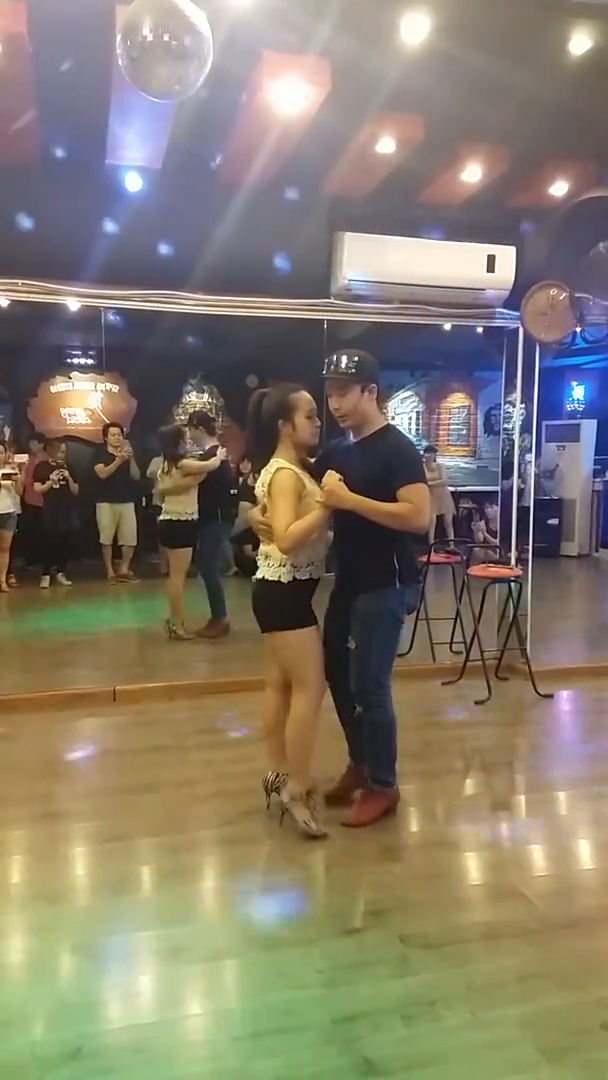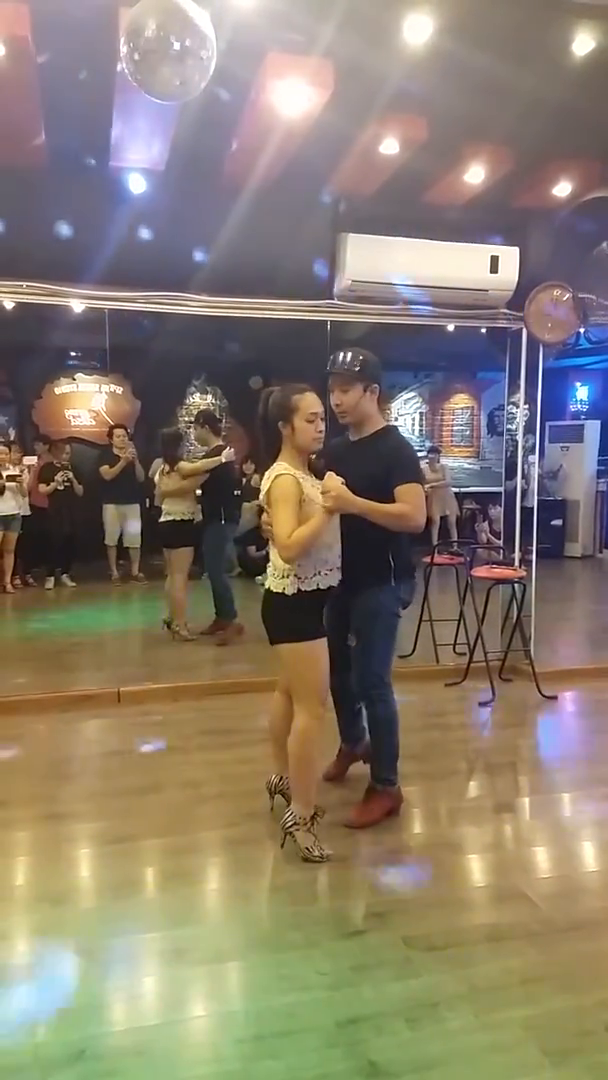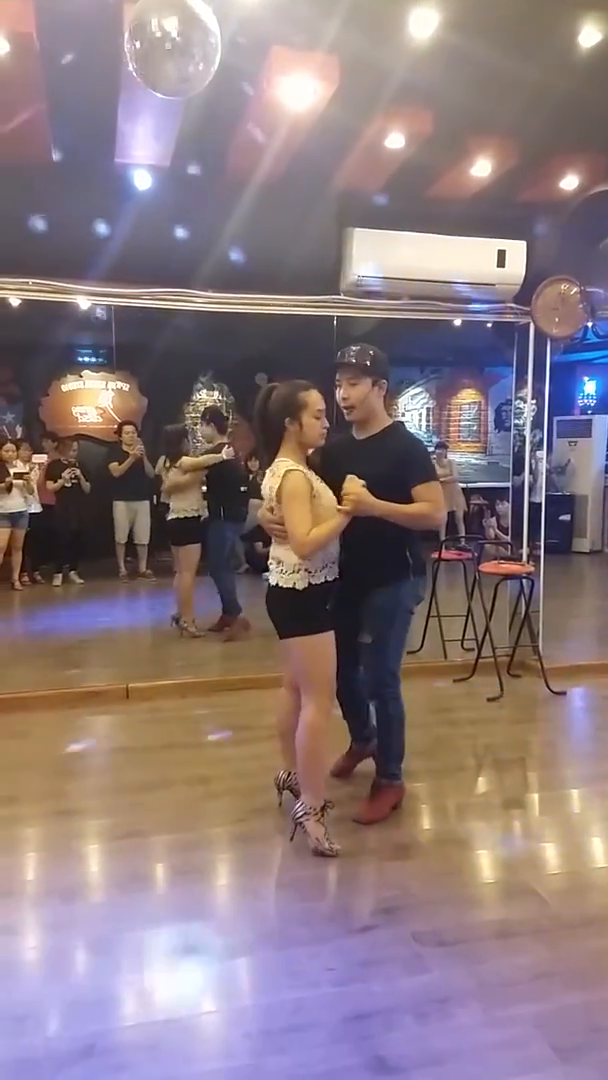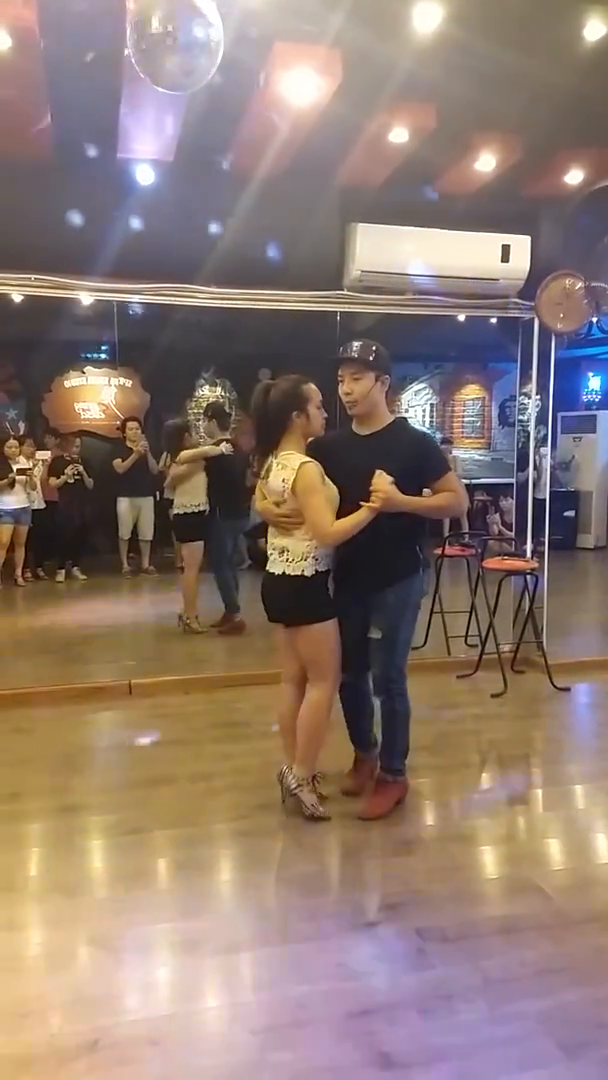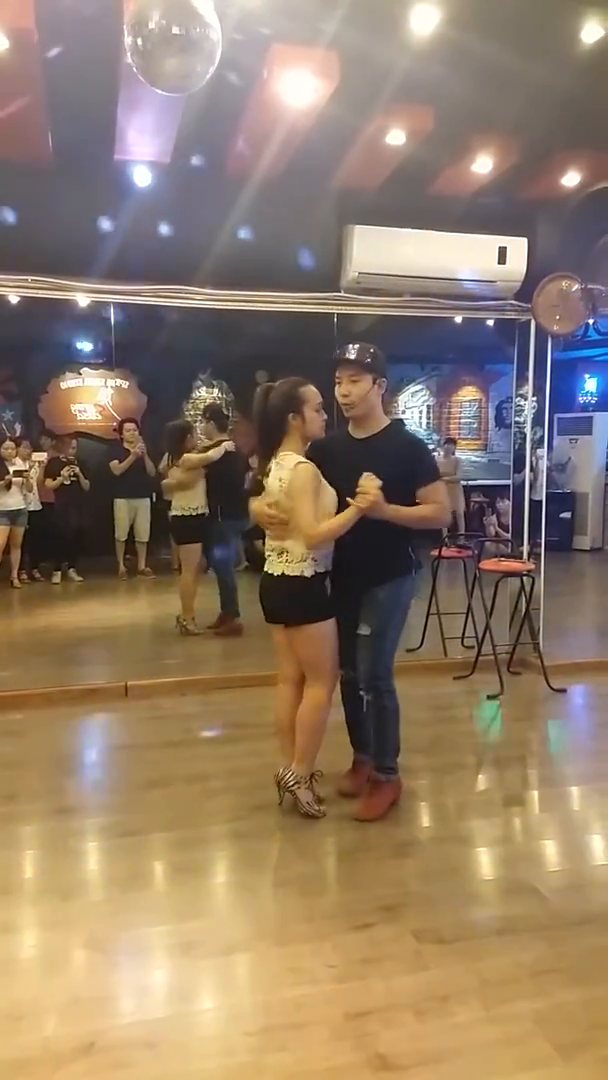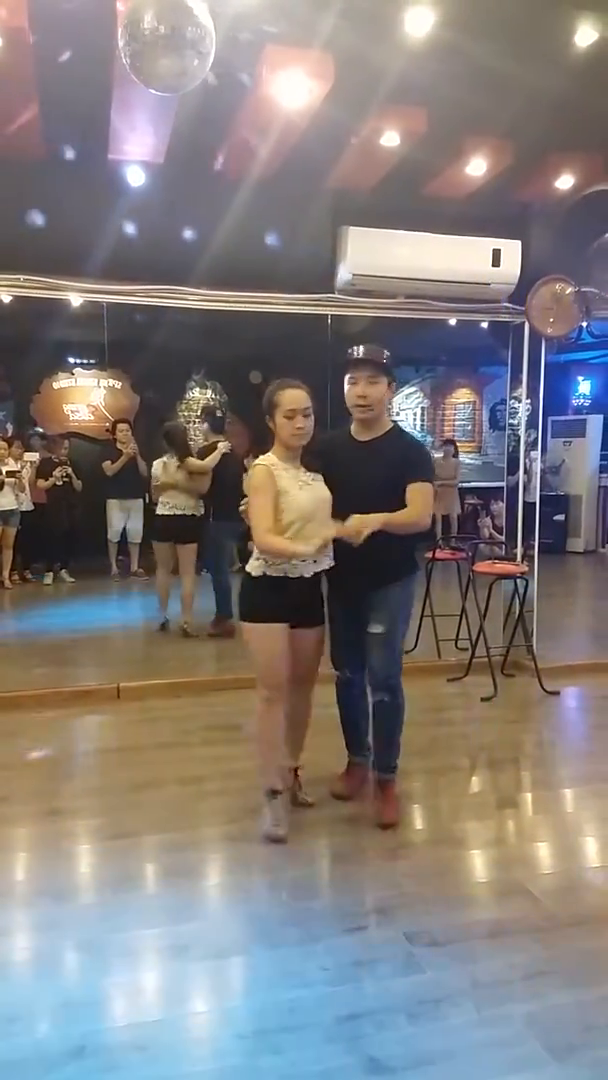
dt=0.3s
person 1, frame 1
left shoulder: (397, 450)
right shoulder: (337, 451)
left elbow: (418, 519)
left wrist: (349, 500)
right wrist: (263, 514)
left hip: (385, 584)
right hip: (348, 580)
left knee: (368, 685)
right knee: (337, 673)
left ankle: (381, 787)
right ankle: (360, 762)
person 1, frame 2
left shoulder: (395, 450)
right shoulder: (335, 451)
left elbow: (415, 518)
left wrist: (353, 503)
left hip: (382, 581)
right hip: (344, 577)
left knee: (371, 680)
right knee: (336, 667)
left ankle: (386, 786)
right ankle: (353, 742)
person 1, frame 3
left shoulder: (405, 447)
right shoulder: (336, 450)
left elbow: (434, 514)
left wrist: (374, 506)
right wrist: (270, 515)
left hip: (393, 581)
right hip: (349, 577)
left knee: (380, 679)
right knee: (341, 666)
left ankle: (390, 780)
right ankle: (363, 740)
person 1, frame 4
left shoulder: (413, 443)
right shoulder: (330, 446)
left elbow: (457, 501)
left wrist: (401, 502)
right wrist: (267, 507)
left hip: (397, 579)
right hip: (348, 576)
left knee: (388, 677)
right knee: (348, 672)
left ankle: (393, 775)
right ankle: (365, 754)
person 1, frame 5
left shoulder: (408, 447)
right shoulder: (328, 448)
left elbow: (440, 513)
left wrist: (385, 509)
right wrist: (264, 507)
left hip: (389, 578)
right hip: (344, 575)
left knee: (375, 674)
right knee: (350, 671)
left ankle: (387, 774)
right ankle: (363, 757)
person 1, frame 6
left shoulder: (409, 450)
right shoulder: (331, 448)
left elbow: (421, 516)
left wrist: (377, 520)
left hip: (391, 580)
right hip: (345, 577)
left knee: (382, 676)
right knee: (347, 673)
left ankle: (386, 778)
right ankle: (358, 760)
person 2, frame 1
left shoulder: (290, 468)
right shoulder: (284, 474)
right elbow: (286, 539)
right wrist: (325, 505)
left hip: (281, 589)
right hip: (285, 591)
left knee: (281, 685)
right knee: (308, 690)
left ankle: (277, 773)
right ankle: (296, 792)
person 2, frame 2
left shoulder: (304, 471)
right shoulder: (284, 480)
right elbow: (288, 548)
right wrist: (328, 510)
left hip: (300, 598)
right hip: (294, 601)
left knee: (288, 692)
right knee: (311, 707)
left ankle: (281, 776)
right ankle: (300, 815)
person 2, frame 3
left shoulder: (285, 468)
right shoulder: (295, 476)
right elbow: (306, 545)
right wrist: (346, 513)
left hip: (288, 590)
right hip: (302, 594)
left knee: (296, 687)
right knee: (319, 699)
left ankle: (289, 772)
right ankle: (310, 808)
person 2, frame 4
left shoulder: (274, 462)
right shoulder: (307, 469)
left elbow: (261, 503)
right elbow: (329, 534)
right wrist: (373, 507)
left hip: (278, 579)
right hip: (303, 584)
left knee: (294, 679)
right knee: (323, 681)
left ankle: (291, 768)
right ankle: (302, 777)
person 2, frame 5
left shoulder: (279, 464)
right shoulder: (300, 469)
right elbow: (312, 536)
right wrist: (359, 509)
left hip: (280, 581)
right hip: (299, 585)
left knee: (293, 680)
right knee: (321, 680)
left ankle: (290, 770)
right ankle: (299, 775)
person 2, frame 6
left shoulder: (312, 469)
right shoulder: (264, 470)
right elbow: (265, 540)
left wrist: (332, 534)
right wrist: (310, 545)
left hip: (307, 587)
right hip: (267, 589)
left knee: (302, 685)
right knee: (273, 690)
left ankle: (288, 769)
right ankle: (273, 791)
